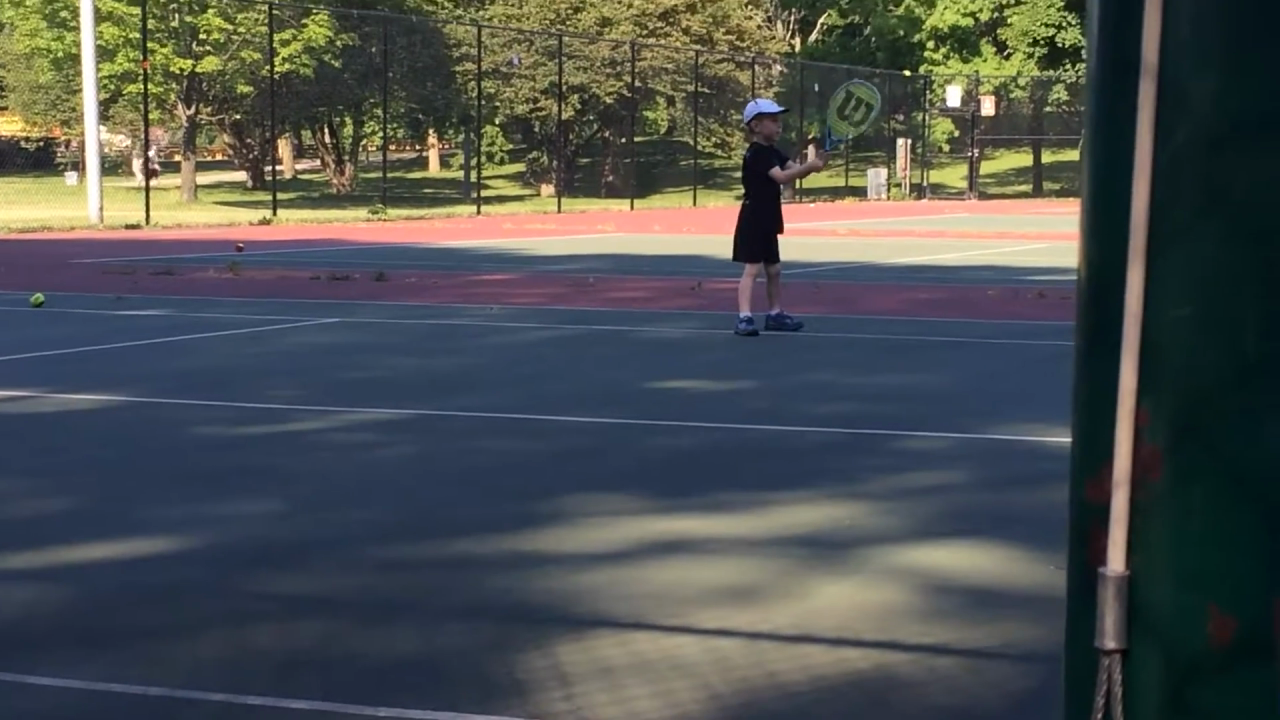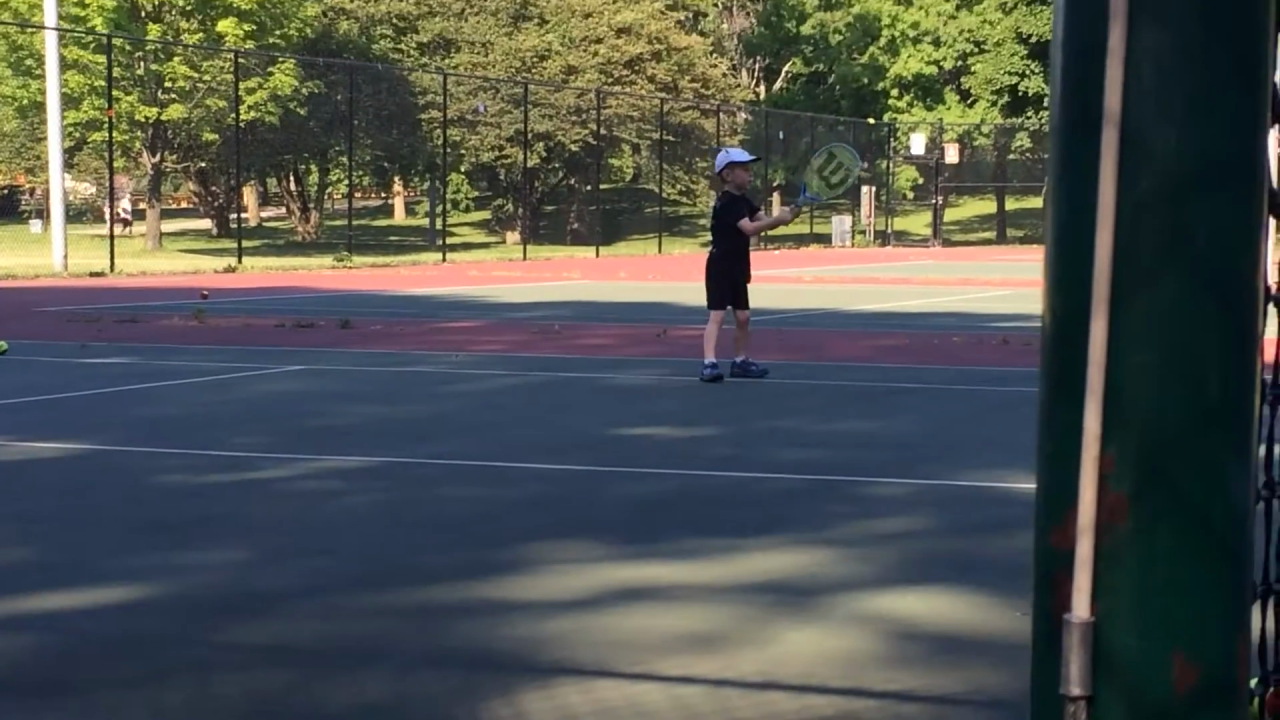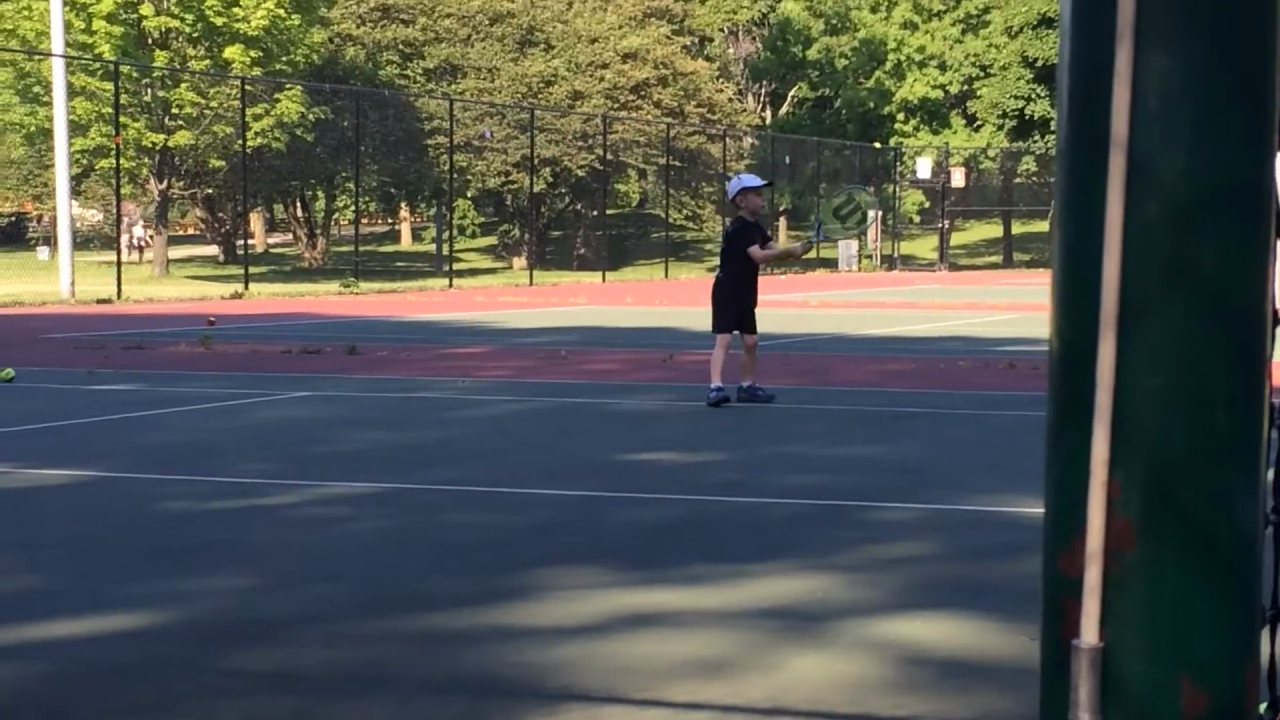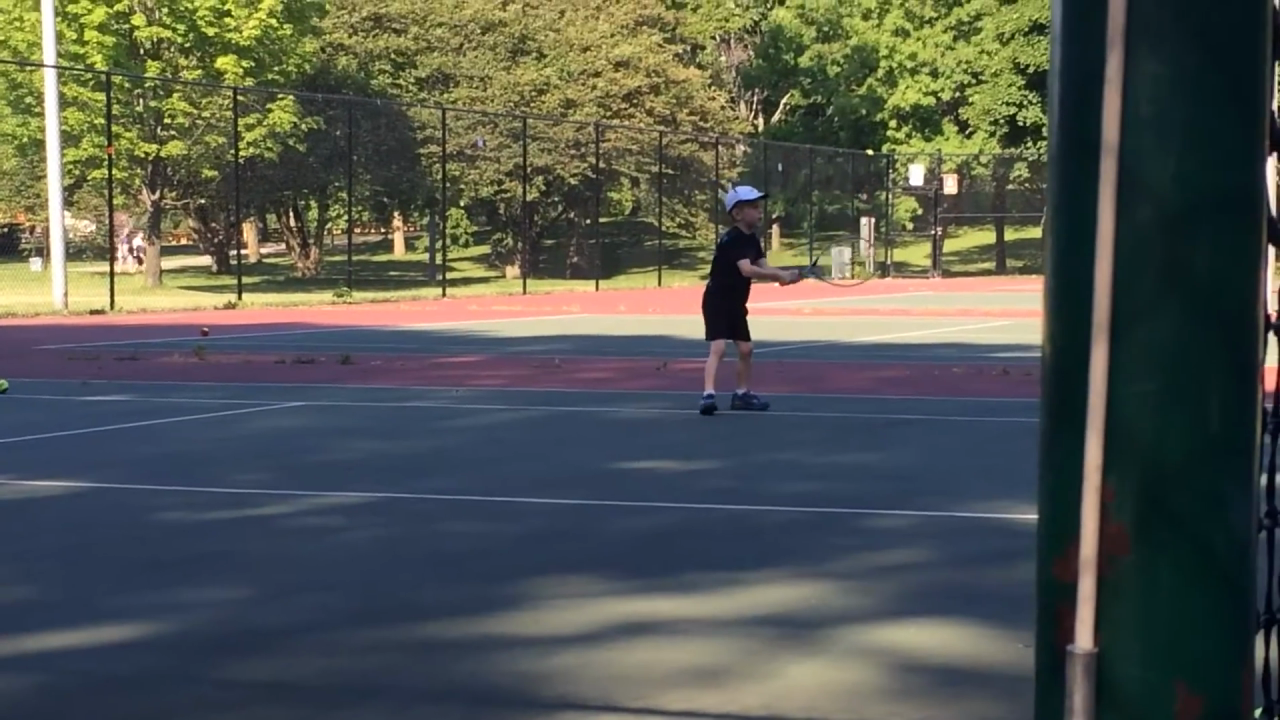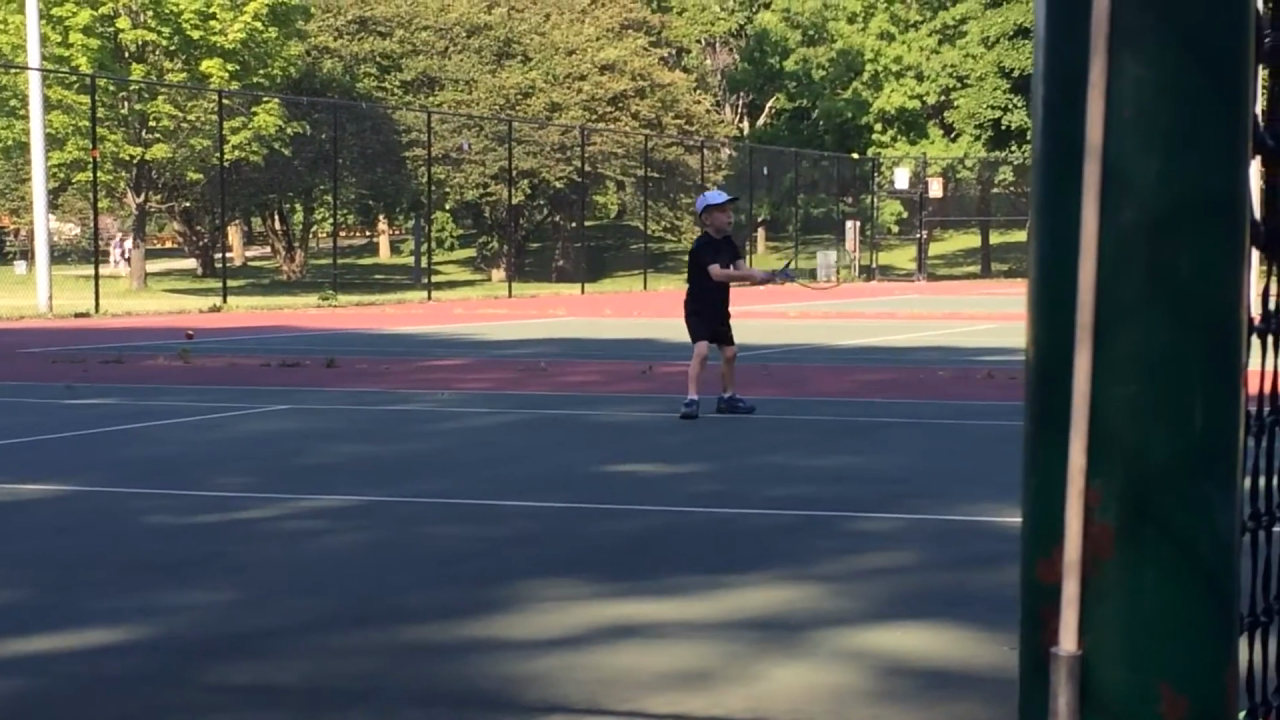
dt=0.2s
person 1, frame 1
left shoulder: (772, 152)
right shoulder: (756, 153)
left elbow: (795, 170)
right elbow: (782, 177)
left wrist: (814, 163)
right wrist: (809, 166)
left hip: (768, 222)
right hip: (753, 221)
left knee: (774, 269)
right knee: (752, 269)
left ankle: (775, 314)
right ankle: (744, 317)
person 1, frame 2
left shoulder: (742, 201)
right shoulder: (727, 203)
left elbow: (763, 221)
right elbow: (750, 229)
left wrist: (784, 217)
right wrist: (779, 219)
left hip: (737, 270)
right hip: (720, 268)
left knee: (743, 316)
right knee: (717, 315)
left ankle: (741, 361)
right ankle: (709, 363)
person 1, frame 3
left shoulder: (756, 227)
right shoulder: (739, 228)
left elbow: (774, 250)
right elbow: (759, 256)
left wrist: (796, 250)
right wrist: (789, 250)
left hip: (745, 295)
right hip: (727, 293)
left knee: (750, 341)
right knee: (724, 340)
left ankle: (747, 386)
right ankle: (716, 387)
person 1, frame 4
left shoulder: (752, 240)
right shoulder: (732, 240)
left elbow: (763, 266)
right elbow: (747, 270)
left wrist: (786, 274)
right wrist: (778, 277)
left hip: (736, 304)
right hip: (717, 302)
left knee: (746, 348)
right knee: (718, 347)
left ankle: (742, 394)
right ankle: (709, 394)
person 1, frame 5
left shoulder: (728, 243)
right shoulder: (702, 246)
left elbow: (741, 268)
right elbow: (717, 274)
left wrist: (759, 275)
right wrist: (749, 275)
left hip: (719, 308)
right hip: (697, 308)
left knee: (729, 353)
right knee: (701, 350)
left ankle: (727, 398)
right ankle: (691, 400)
